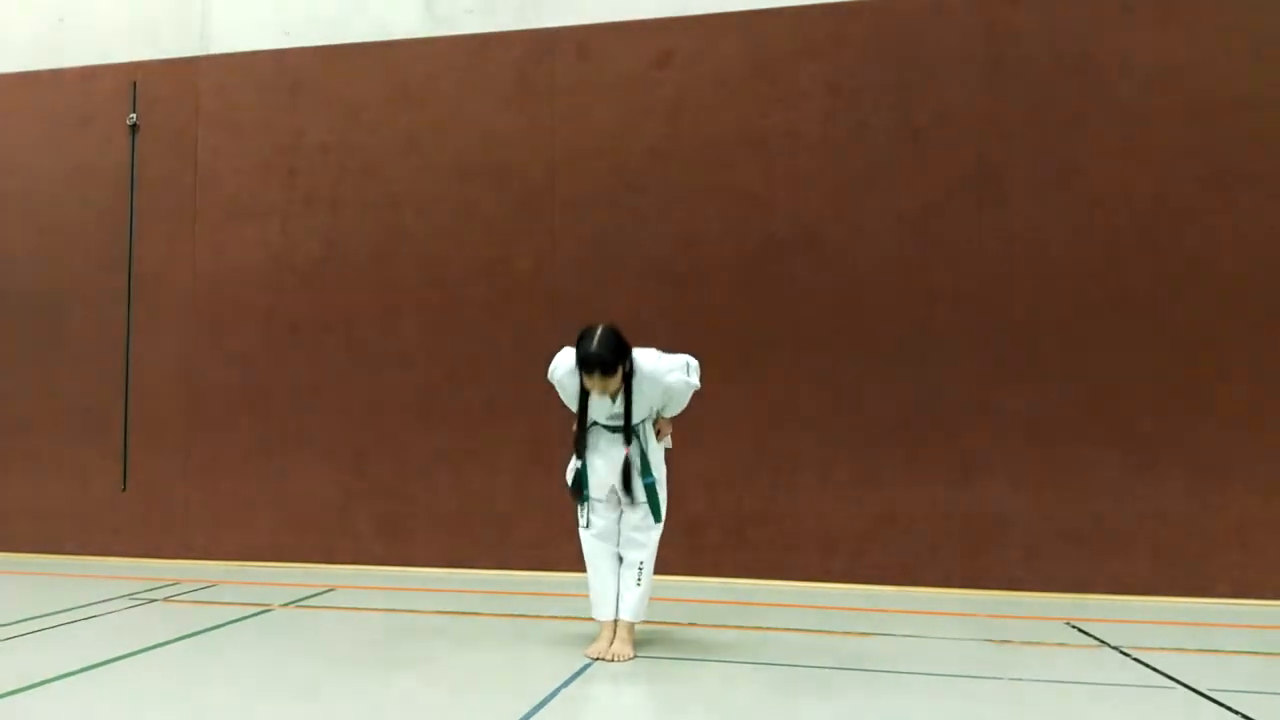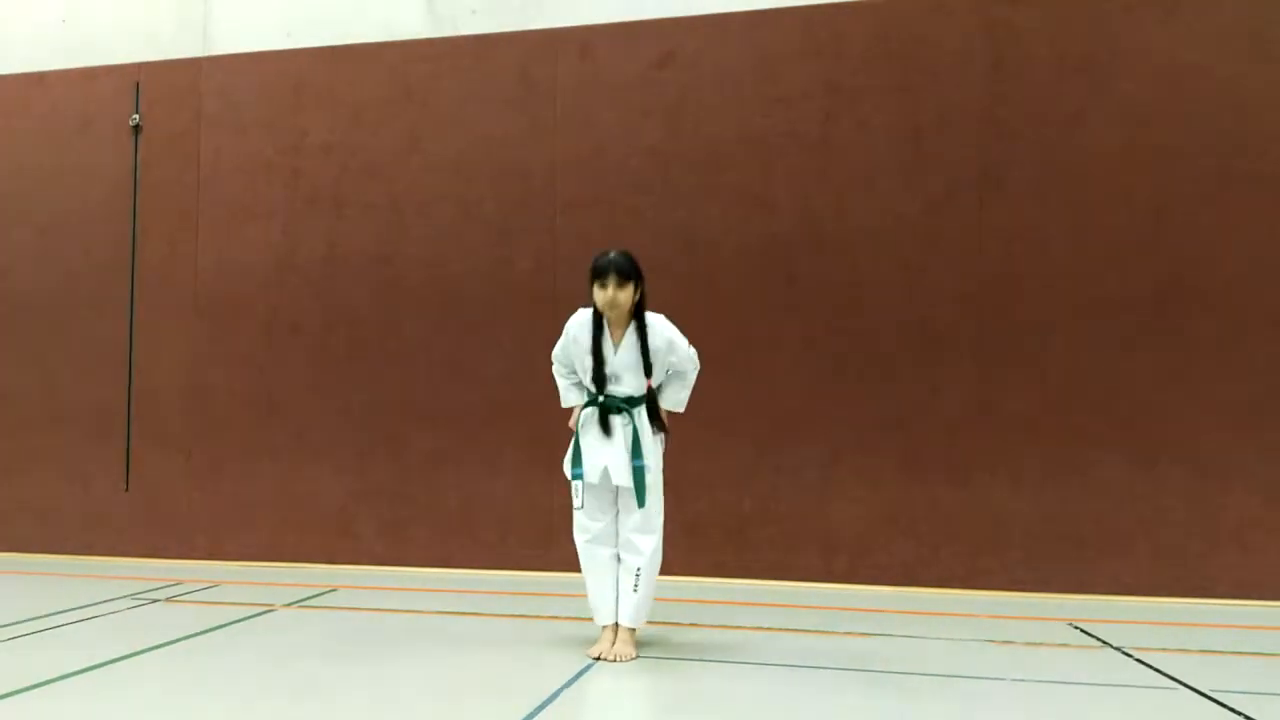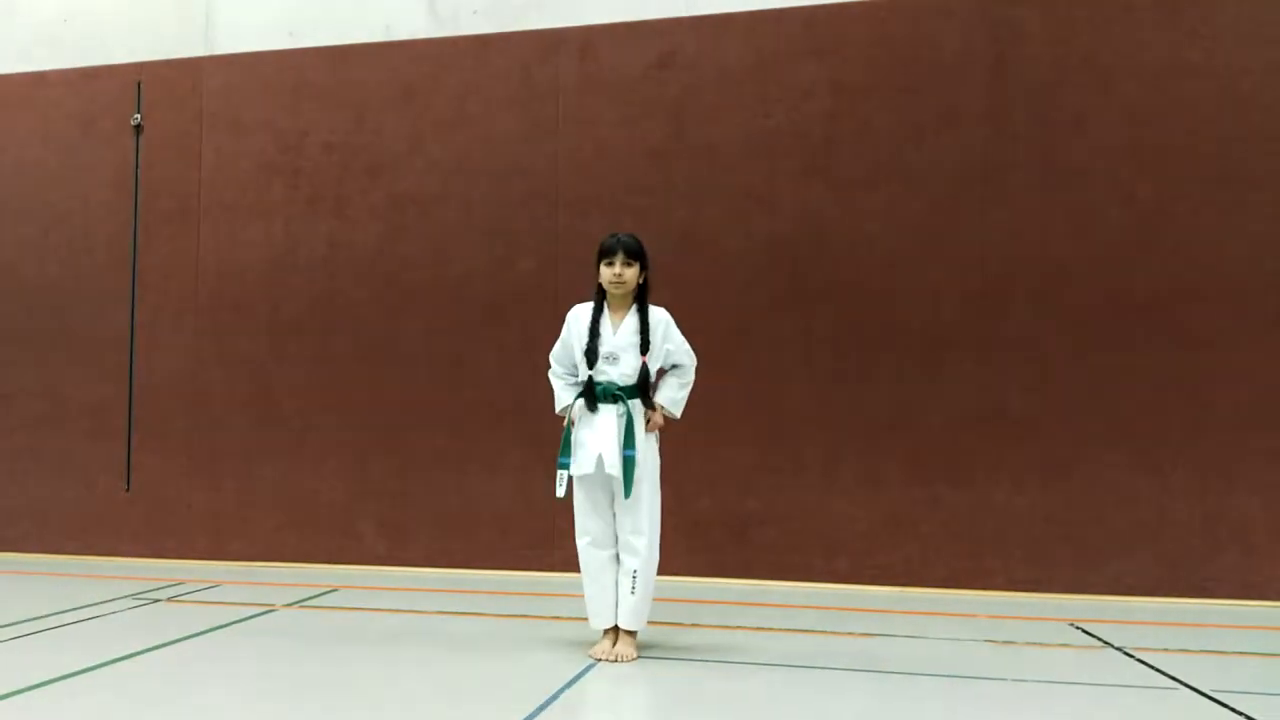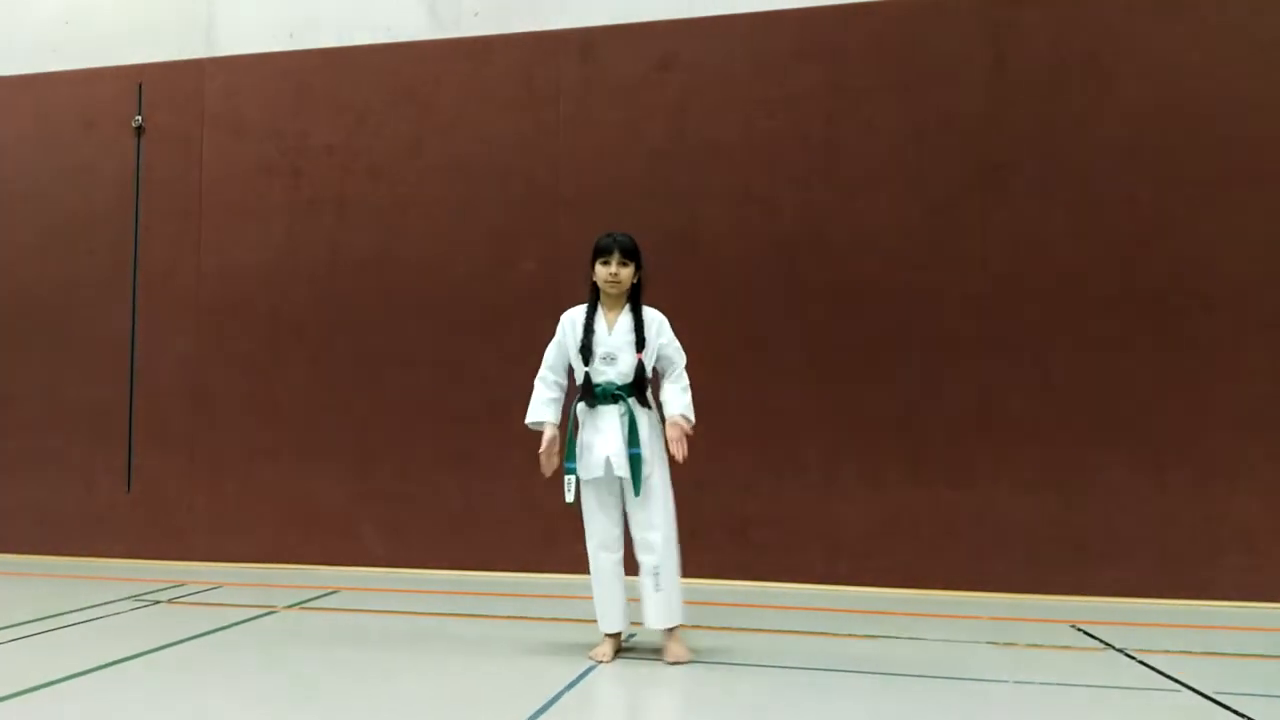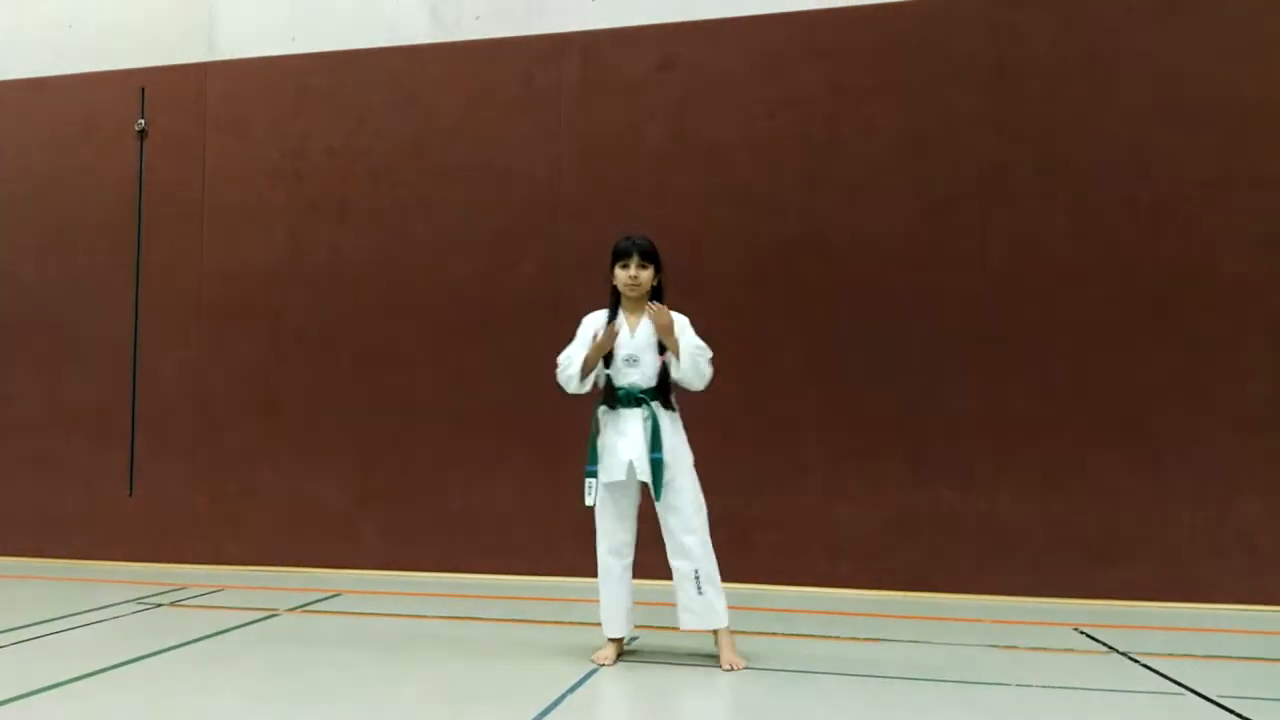
dt=0.4s
person 1, frame 1
left shoulder: (655, 371)
right shoulder: (566, 368)
left elbow: (690, 372)
left wrist: (664, 416)
right wrist: (584, 417)
left hip: (641, 448)
right hip: (597, 447)
left knee: (639, 534)
right knee: (598, 532)
left ankle: (625, 630)
right ankle: (606, 626)
person 1, frame 2
left shoulder: (658, 330)
right shoulder: (579, 326)
left elbow: (686, 367)
right elbow: (563, 366)
left wrist: (665, 407)
right wrist: (575, 405)
left hip: (638, 438)
right hip: (594, 434)
left knee: (639, 534)
right knee: (593, 532)
left ankle: (627, 629)
right ankle: (607, 627)
person 1, frame 3
left shoulder: (657, 320)
right shoulder: (579, 317)
left elbow: (683, 366)
right elbow: (561, 368)
left wrist: (661, 407)
right wrist: (569, 407)
left hip: (634, 432)
right hip: (589, 430)
left knee: (637, 533)
right knee: (594, 534)
left ankle: (629, 630)
right ankle: (608, 628)
person 1, frame 4
left shoulder: (652, 320)
right shoulder: (573, 320)
left elbow: (675, 370)
right elbow: (550, 375)
left wrist: (677, 416)
right wrist: (549, 426)
left hip: (641, 430)
right hip: (593, 431)
left knee: (654, 530)
right knee: (602, 536)
left ankle: (670, 630)
right ankle: (612, 632)
person 1, frame 5
left shoulder: (674, 322)
right shoulder: (595, 323)
left elbow: (700, 375)
right elbow: (567, 376)
left wrist: (670, 342)
right wrist: (593, 353)
left hip: (661, 433)
right hip: (614, 434)
left knee: (688, 533)
right knee: (613, 539)
left ankle: (721, 634)
right ankle: (614, 635)
